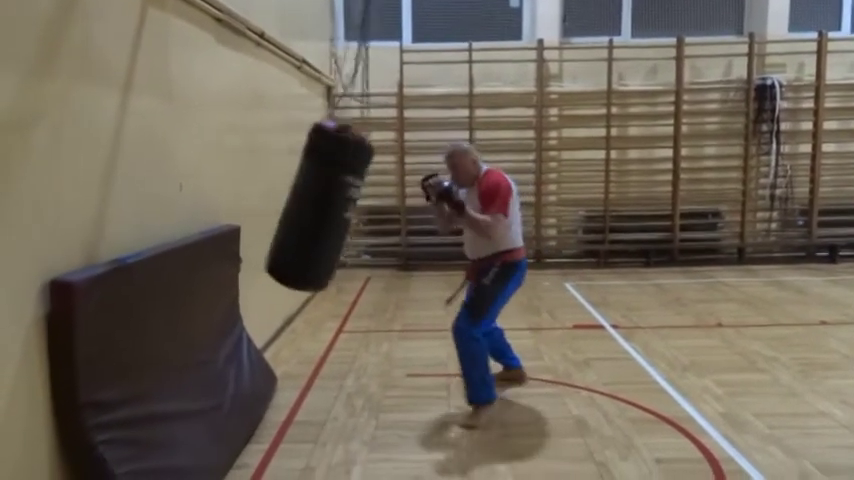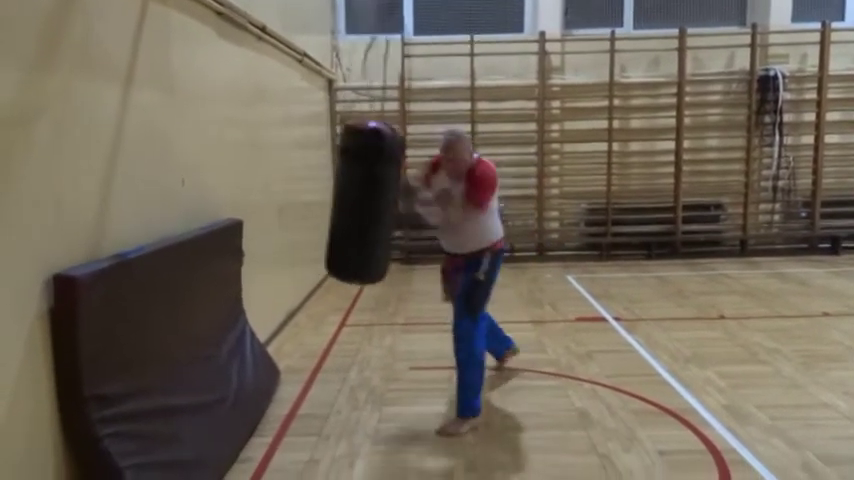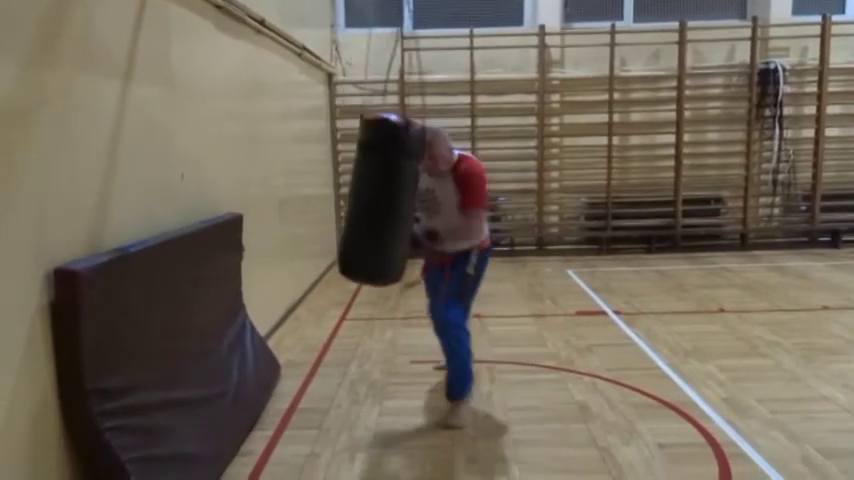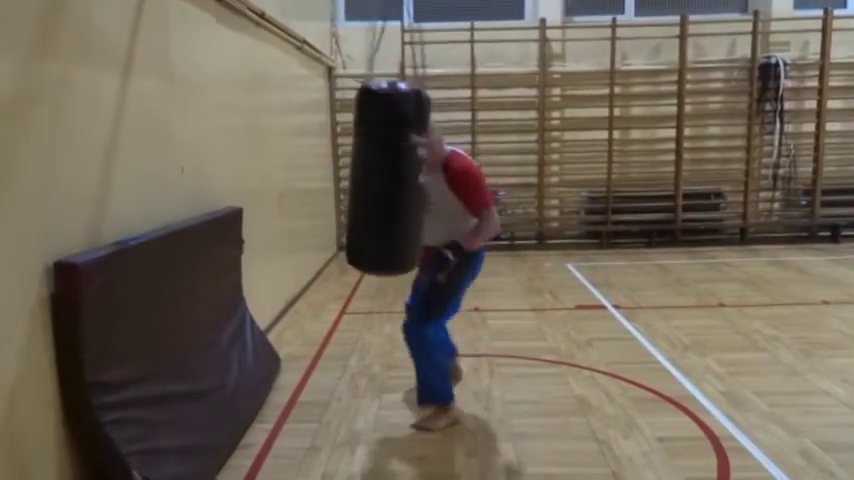
dt=0.3s
person 1, frame 1
left shoulder: (494, 182)
right shoulder: (464, 189)
left elbow: (491, 230)
right elbow: (444, 226)
left wrist: (462, 210)
right wrist: (438, 199)
left hip: (505, 265)
right hip: (485, 265)
left knee: (466, 328)
right knee: (481, 322)
left ankle: (482, 401)
right ankle: (513, 368)
person 1, frame 2
left shoulder: (482, 174)
right shoulder: (438, 166)
left elbow: (456, 223)
left hip: (483, 256)
right hip: (456, 255)
left knee: (467, 327)
right knee: (469, 312)
left ankle: (468, 413)
right ankle: (504, 347)
person 1, frame 3
left shoulder: (468, 170)
right shoulder: (420, 168)
left elbow: (475, 226)
left wrist: (432, 235)
left hip: (468, 254)
right hip: (437, 251)
left knee: (449, 318)
right knee: (443, 307)
left ankle: (459, 398)
right ankle: (456, 355)
person 1, frame 4
left shoulder: (461, 170)
right shoulder: (420, 164)
left elbow: (491, 224)
left wrist: (457, 248)
left hip: (459, 255)
right hip: (435, 252)
left knee: (419, 326)
right knee: (419, 309)
left ankle: (443, 406)
right ankle: (448, 362)
